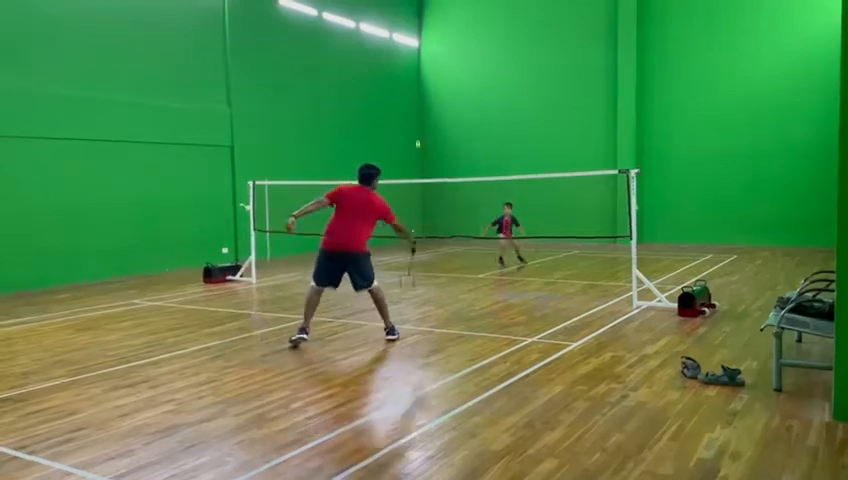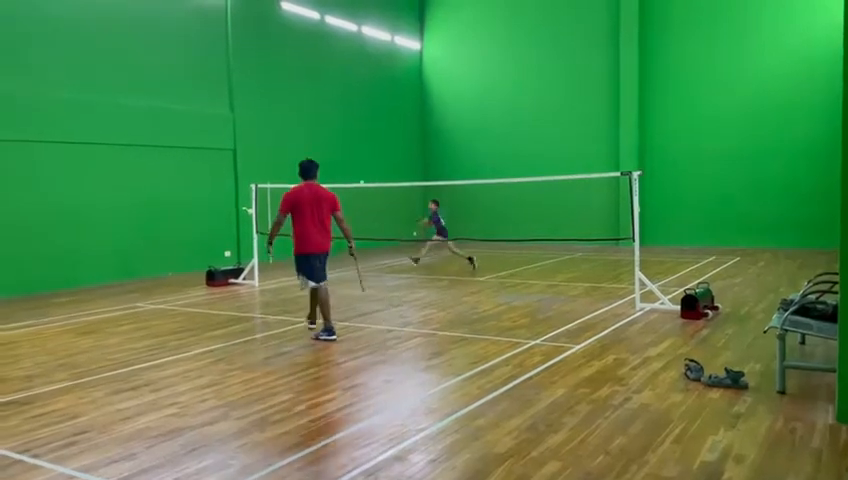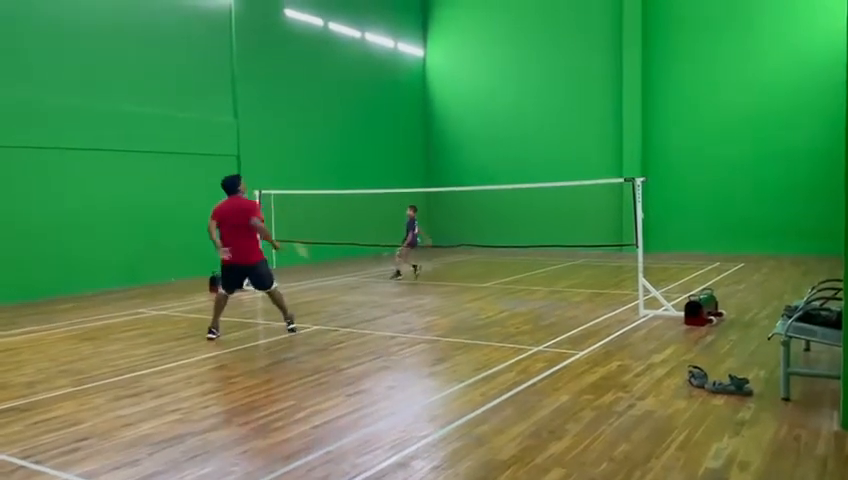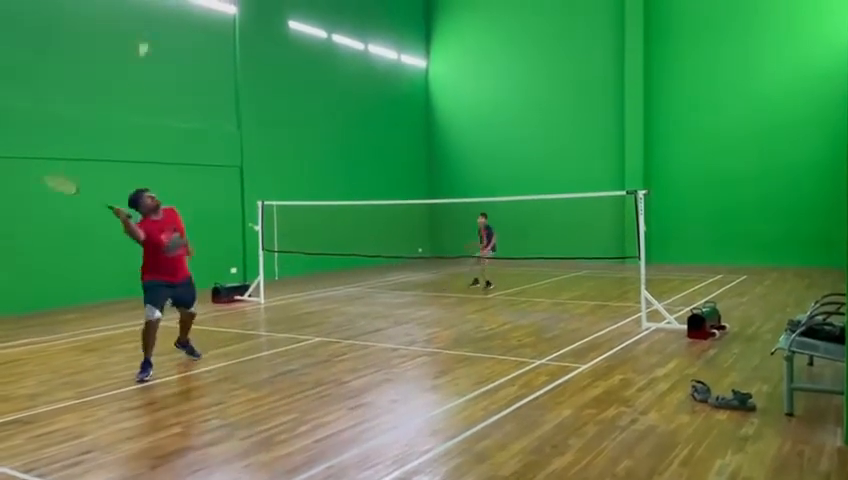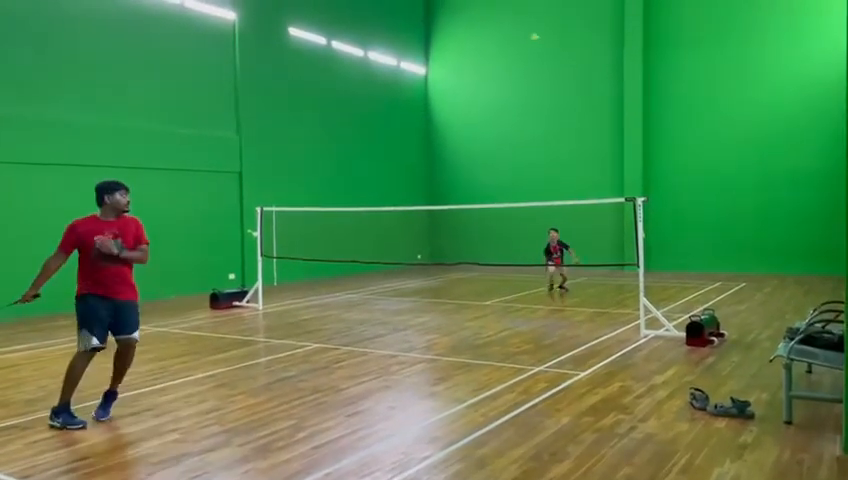
dt=0.7s
person 1, frame 1
left shoulder: (342, 191)
right shoulder: (380, 203)
left elbow: (318, 204)
right elbow: (397, 226)
left wrist: (294, 216)
right wrist: (411, 240)
left hip: (331, 247)
right hip: (357, 250)
left knee: (317, 287)
right knee: (373, 288)
left ankle: (303, 330)
right ankle: (390, 328)
person 1, frame 2
left shoulder: (292, 195)
right shoulder: (329, 195)
left elbow: (279, 221)
right elbow: (341, 221)
left wrist: (270, 242)
right wrist: (351, 242)
left hip: (304, 248)
right hip: (323, 247)
left knee: (318, 285)
right knee: (318, 283)
left ankle: (329, 328)
right ankle: (312, 318)
person 1, frame 3
left shoulder: (219, 208)
right shoulder: (249, 204)
left elbow: (212, 229)
right elbow: (257, 225)
left wrist: (220, 247)
right wrist: (272, 242)
left hip: (230, 259)
right hip: (252, 257)
left knee: (224, 291)
right knee: (271, 288)
left ankle: (213, 328)
right ankle: (290, 320)
person 1, frame 4
left shoulder: (172, 213)
right shoulder: (143, 226)
right elbow: (137, 236)
left wrist: (187, 245)
right wrist: (125, 220)
left hip: (182, 276)
right hip: (155, 280)
left knee: (189, 312)
right knee: (152, 319)
left ankle: (183, 341)
right ankle: (146, 363)
person 1, frame 5
left shoulder: (134, 224)
right shoulder: (80, 227)
left elbow: (144, 255)
right elbow: (57, 258)
left wrist: (119, 253)
right wrist: (34, 288)
left hip: (125, 296)
right hip: (92, 297)
left knee: (129, 341)
right knee: (88, 349)
left ankle: (110, 396)
right ankle: (60, 410)
